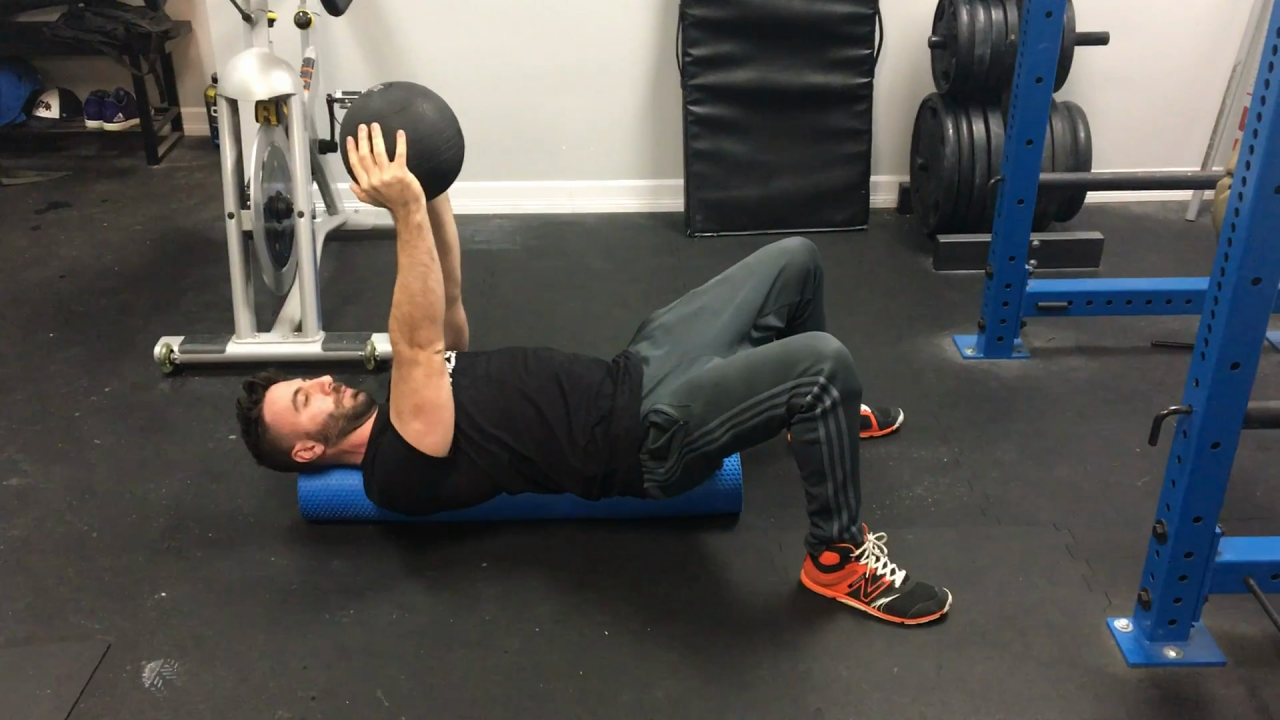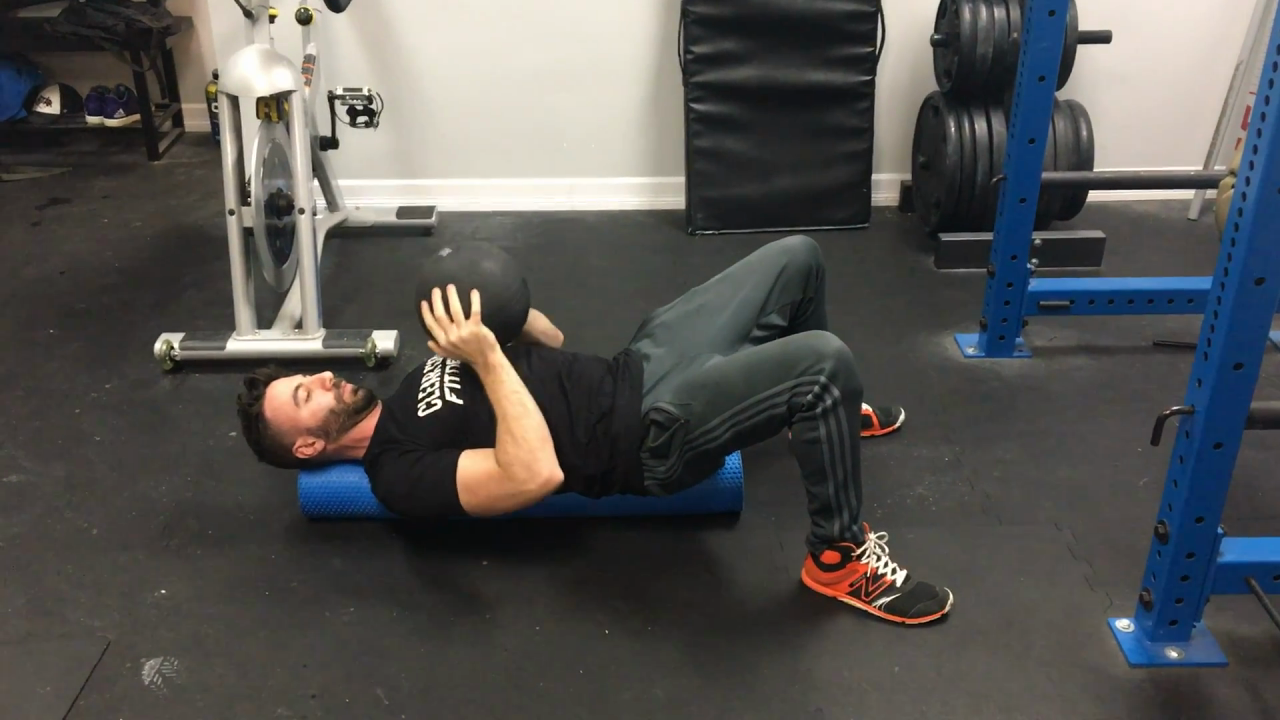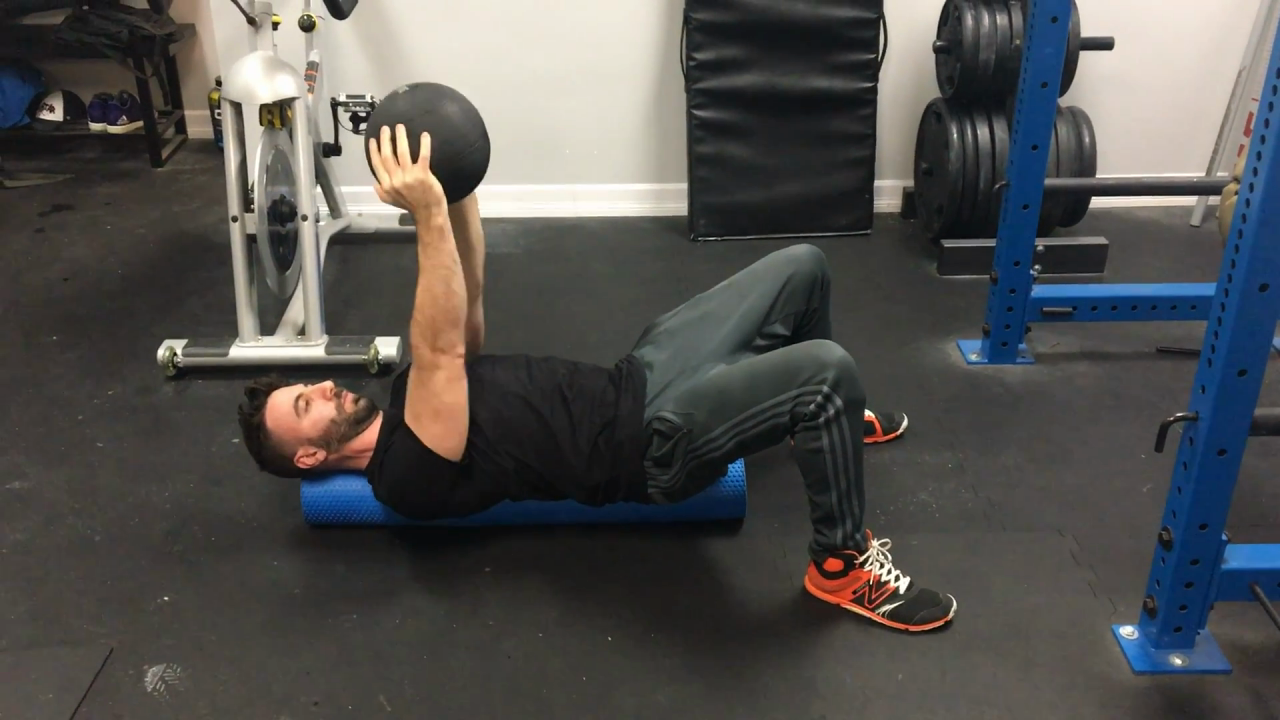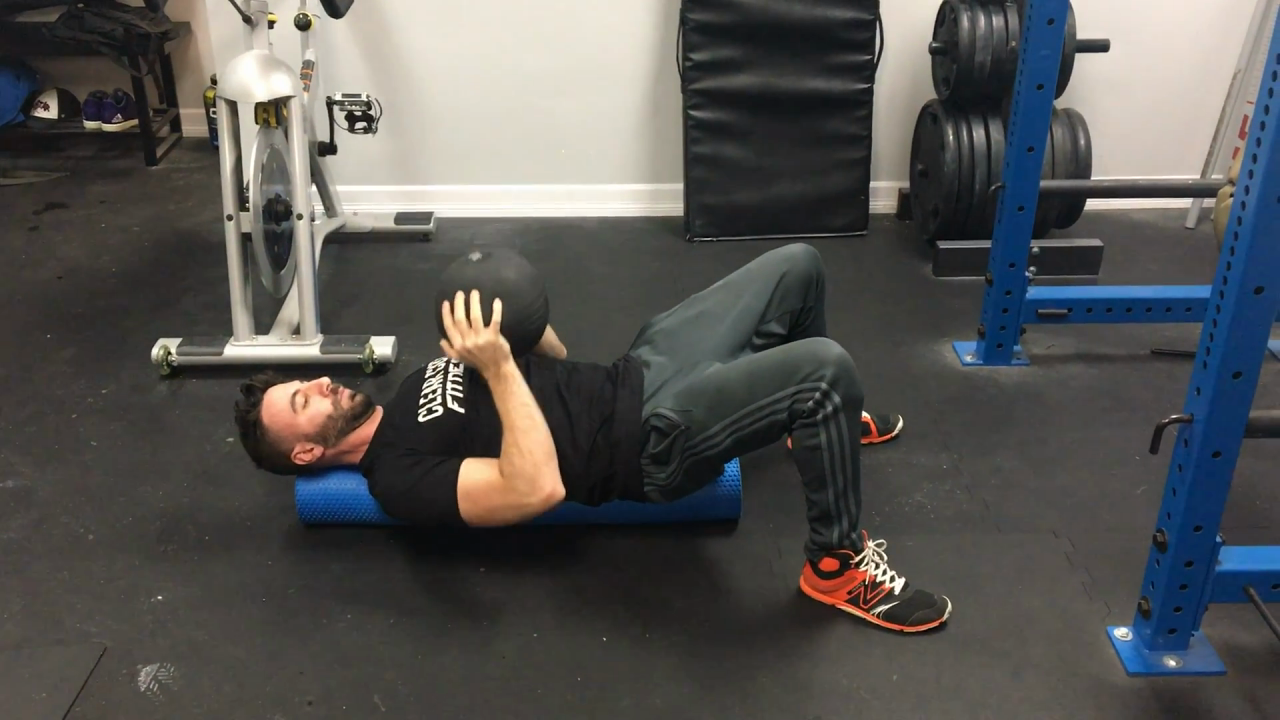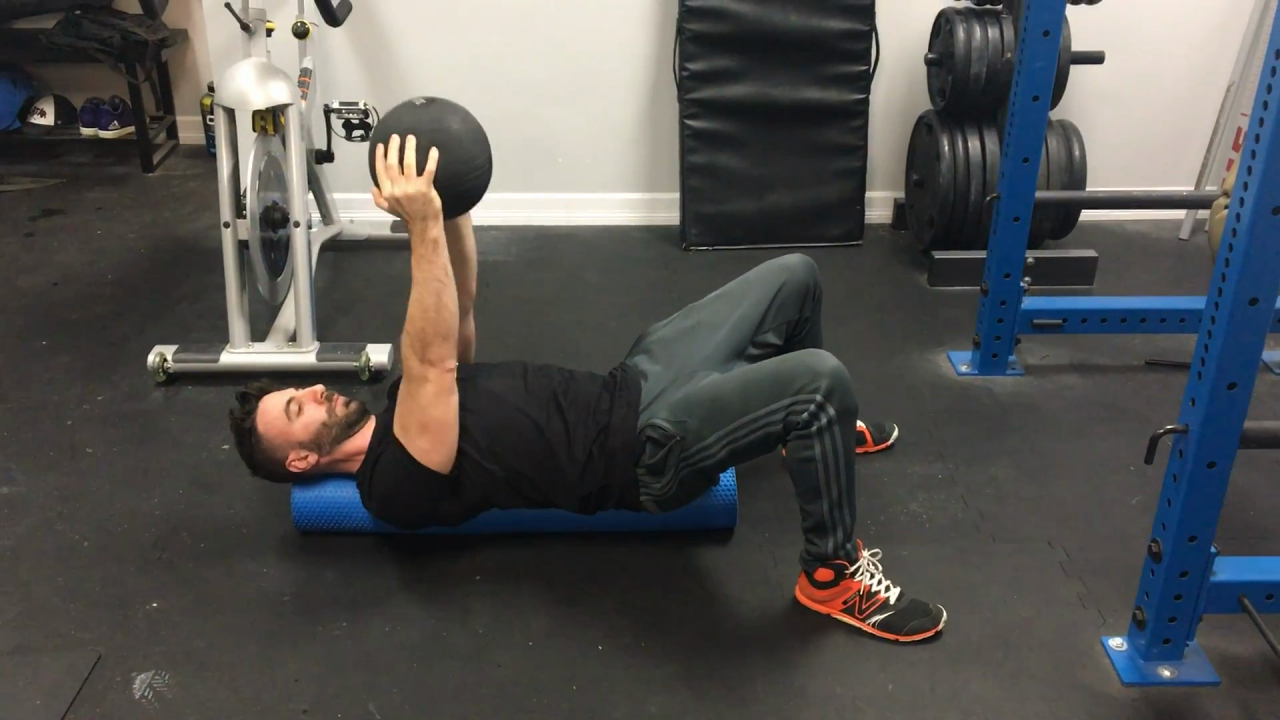
dt=1s
person 1, frame 1
left shoulder: (403, 404)
right shoulder: (398, 475)
left elbow: (445, 305)
right elbow: (417, 346)
left wrist: (431, 194)
right wrist: (407, 210)
left hip: (633, 376)
right hip: (646, 439)
left knee: (794, 259)
right knee: (825, 362)
left ankle: (816, 415)
right ankle: (838, 558)
person 1, frame 2
left shoulder: (420, 383)
right shoulder: (401, 475)
left elbow: (549, 342)
right elbow: (539, 476)
left wrist: (496, 308)
right wrist: (487, 355)
left hip: (635, 367)
right hip: (650, 435)
left knee: (797, 258)
right knee: (825, 358)
left ankle: (821, 414)
right ankle: (840, 557)
person 1, frame 3
left shoulder: (410, 400)
right shoulder: (409, 479)
left elbow: (466, 296)
right elbow: (439, 348)
left wrist: (456, 193)
right wrist: (427, 212)
left hip: (636, 379)
right hip: (651, 443)
left knee: (803, 266)
right knee: (827, 367)
left ankle: (826, 421)
right ankle: (842, 564)
person 1, frame 4
left shoulder: (421, 386)
right shoulder: (400, 480)
left elbow: (551, 358)
right elbow: (541, 490)
left wrist: (513, 319)
right wrist: (497, 367)
left hip: (635, 374)
right hip: (651, 441)
left knee: (797, 266)
right knee: (826, 365)
left ankle: (820, 421)
right ankle: (839, 566)
person 1, frame 5
left shoulder: (401, 408)
right shoulder: (397, 487)
left elbow: (454, 311)
right elbow: (433, 361)
left wrist: (448, 209)
right wrist: (423, 223)
left hip: (629, 390)
right hip: (644, 453)
left knee: (794, 276)
right knee: (820, 377)
left ankle: (811, 429)
right ankle: (832, 573)
